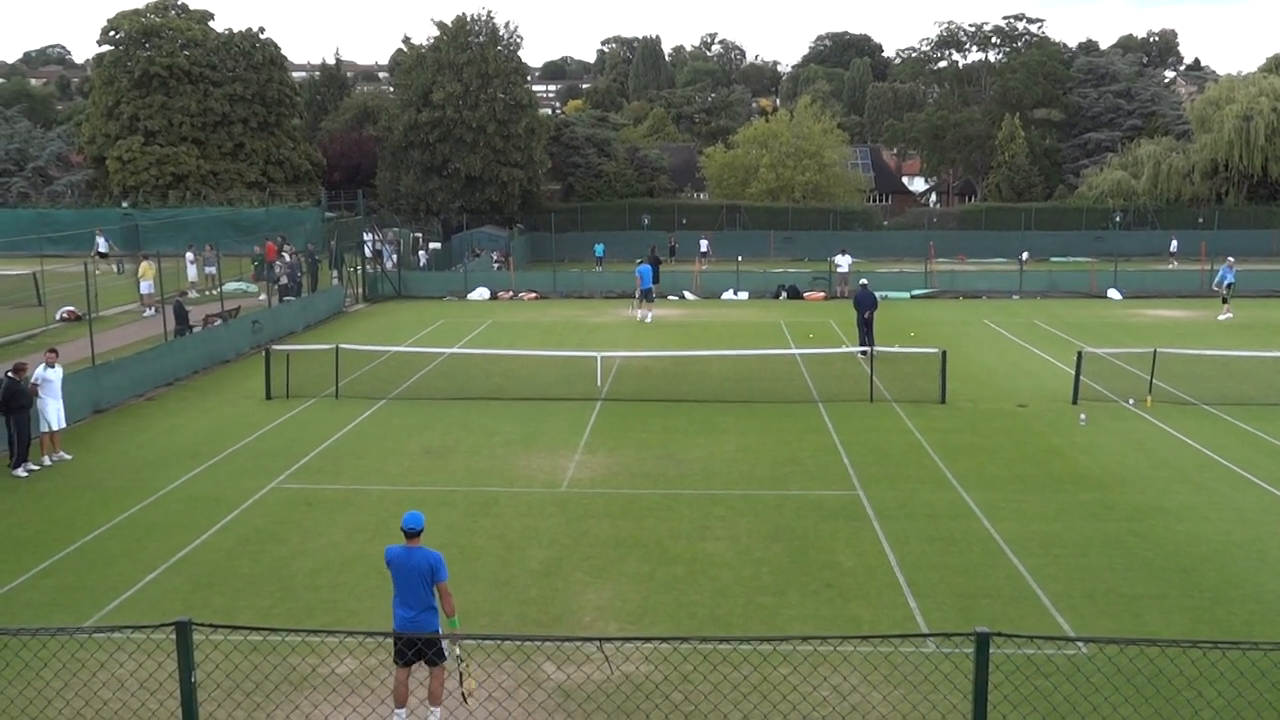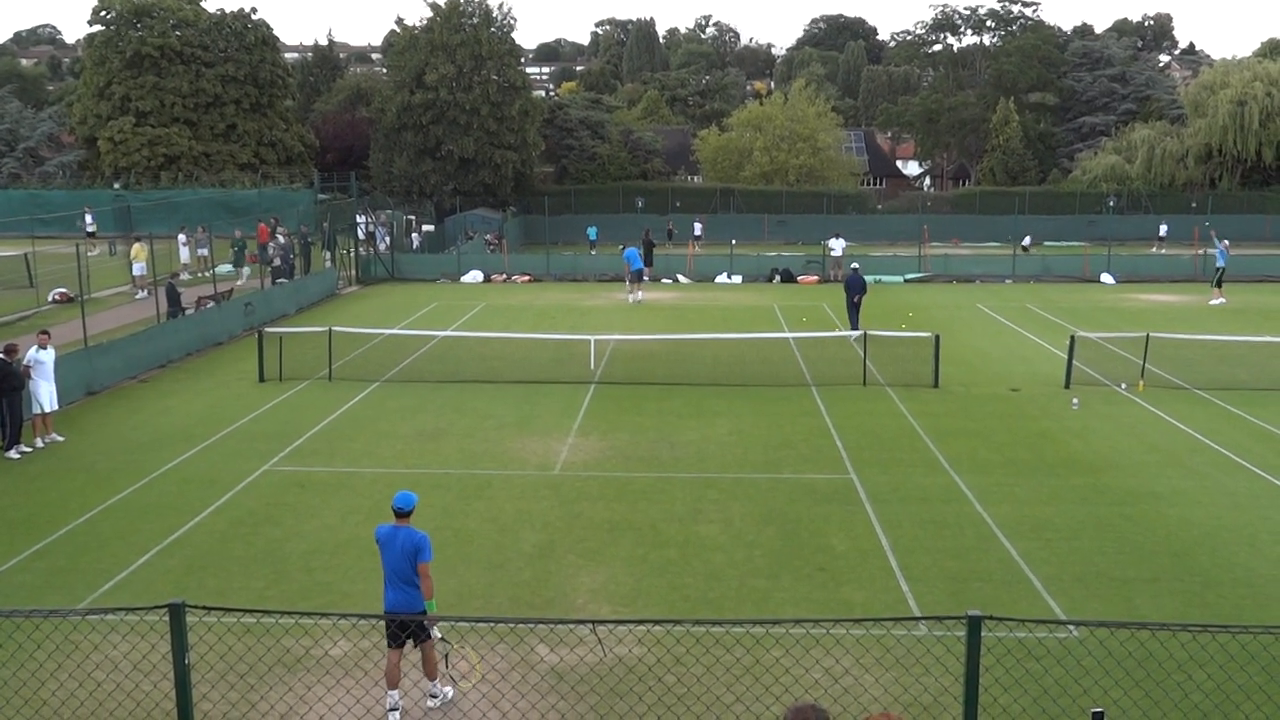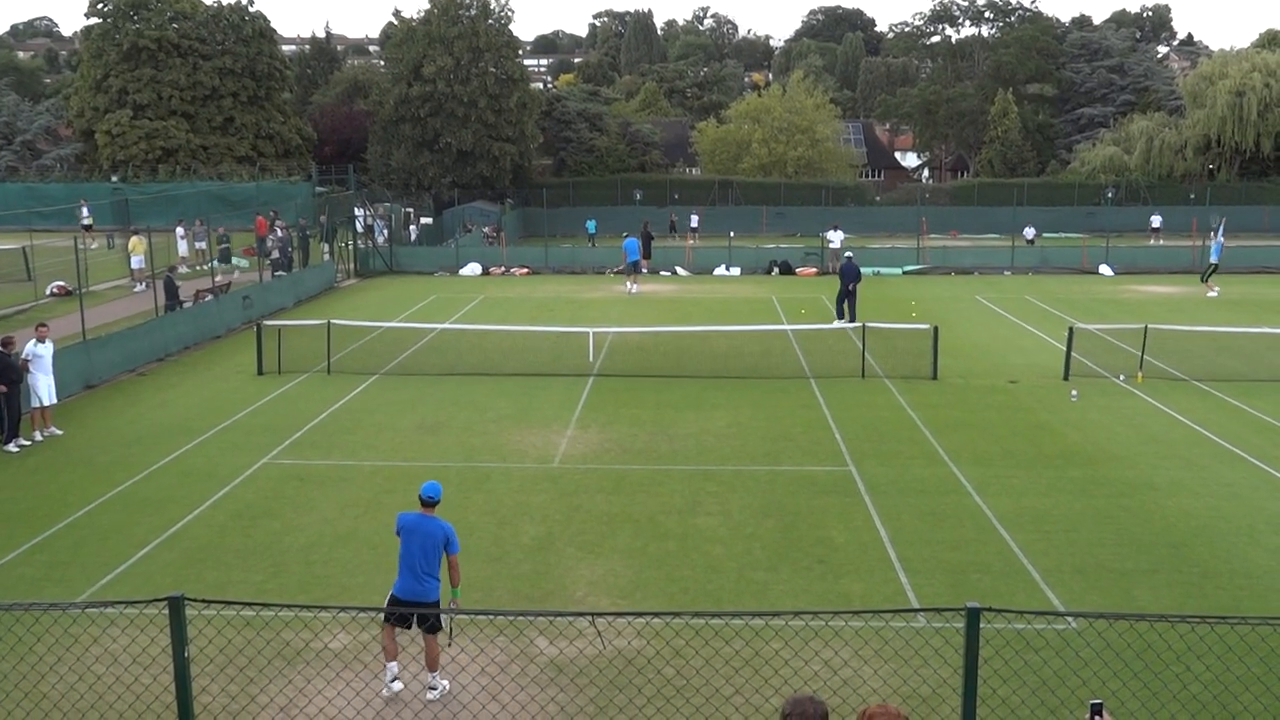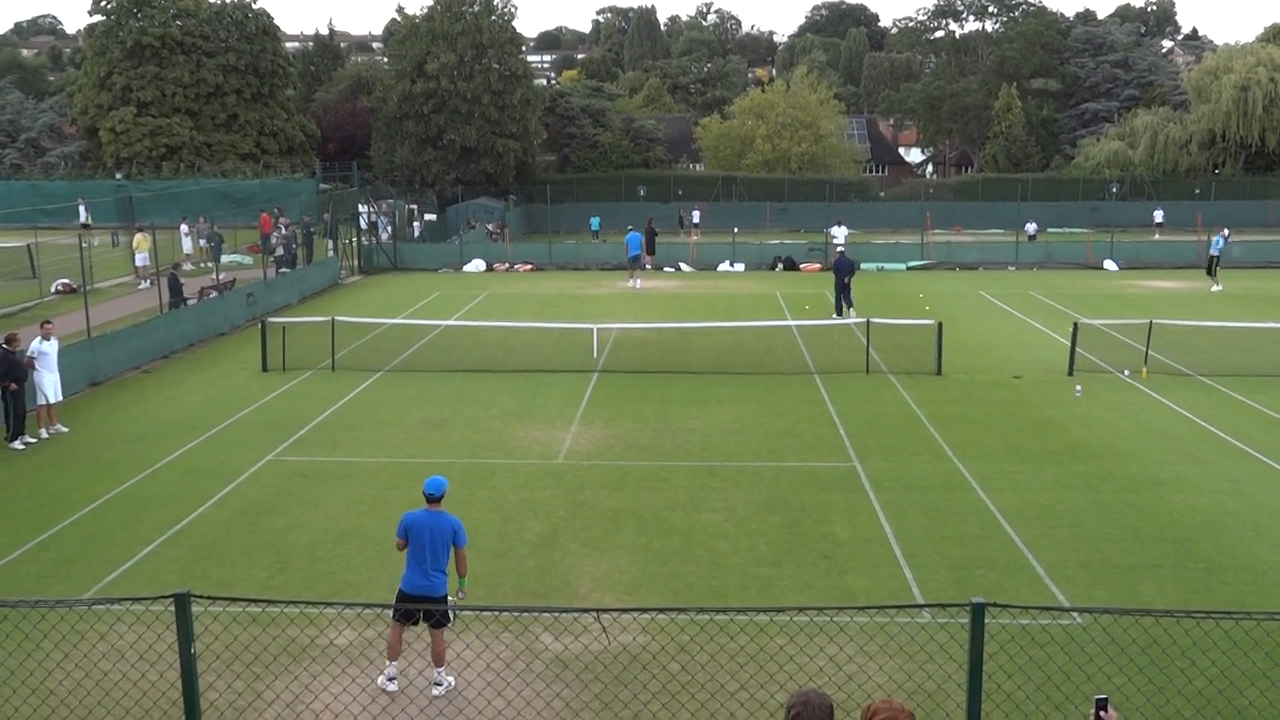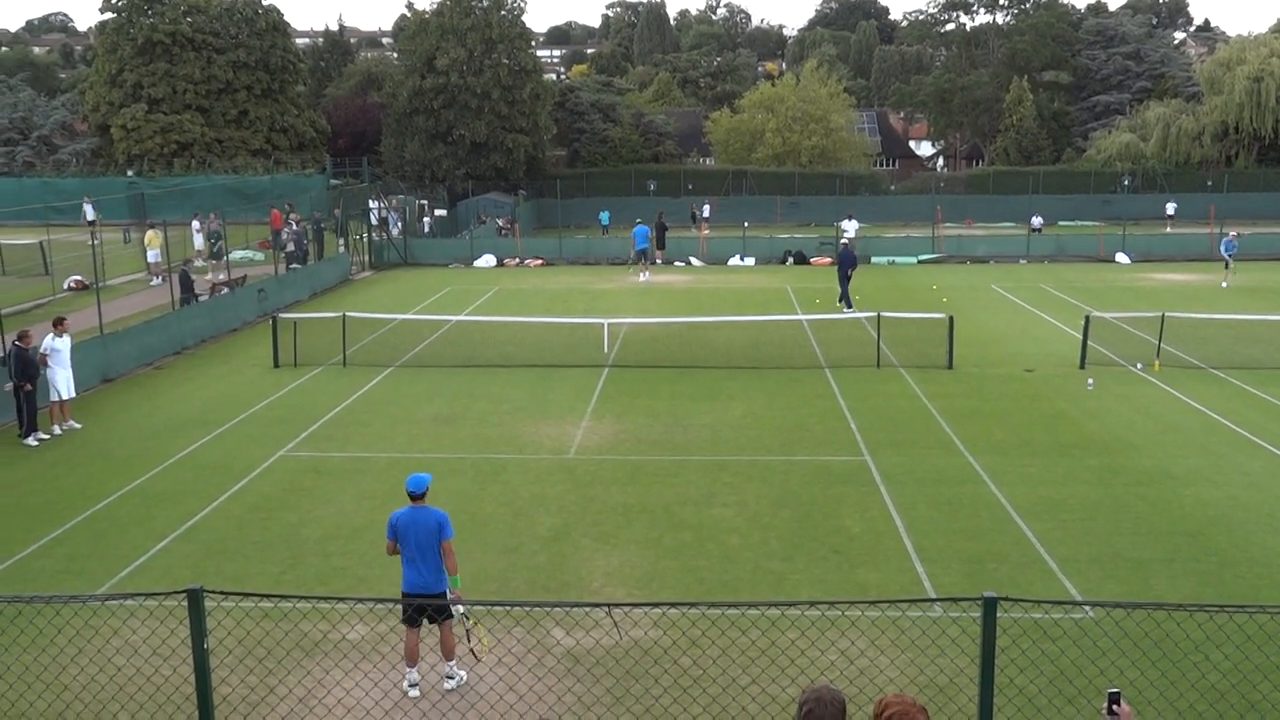
dt=0.4s
person 1, frame 1
left shoulder: (390, 554)
right shoulder: (434, 558)
right elbow: (444, 594)
right wrist: (453, 625)
left hip: (402, 626)
right hip: (428, 626)
left knee: (401, 673)
right knee: (437, 672)
person 1, frame 2
left shoulder: (380, 533)
right shoulder: (420, 538)
right elbow: (425, 576)
right wrist: (431, 609)
left hip: (392, 606)
right hip: (417, 606)
left knee: (394, 653)
right knee: (427, 649)
right ankle: (435, 694)
person 1, frame 3
left shoulder: (403, 519)
right shoulder: (446, 530)
right elbow: (453, 566)
right wrist: (455, 595)
left hip: (402, 592)
right hip: (429, 595)
left knee: (388, 629)
right knee: (431, 640)
left ankle: (392, 677)
right ankle: (434, 686)
person 1, frame 4
left shoulder: (409, 519)
right shoulder: (454, 523)
left elbow: (400, 546)
right elbow: (461, 558)
right wrist: (462, 584)
left hip: (410, 587)
right hip: (437, 590)
left knee: (396, 628)
right knee: (437, 635)
left ankle: (389, 676)
right ankle: (439, 682)
person 1, frame 5
left shoulder: (396, 518)
right shoulder: (440, 517)
left elbow: (390, 550)
right elbow: (448, 553)
right wrist: (455, 584)
left hip: (411, 587)
right hip: (437, 586)
left knee: (412, 633)
right knee: (445, 628)
left ankle: (412, 682)
right ankle: (451, 675)
